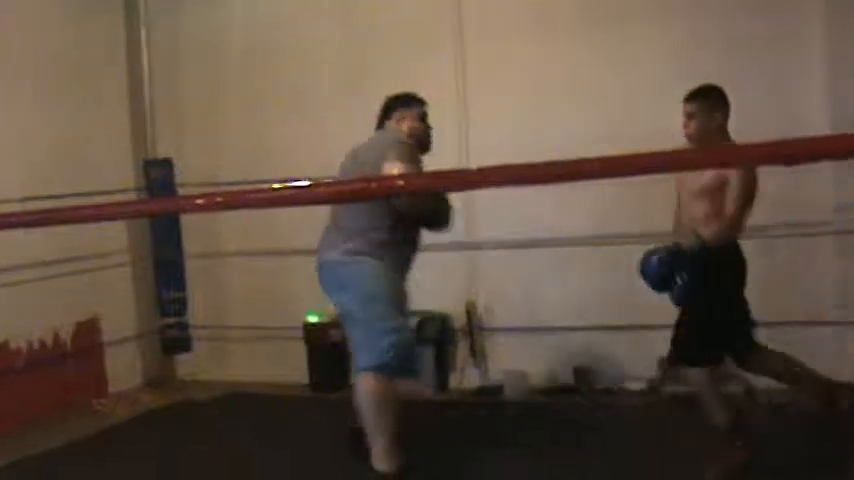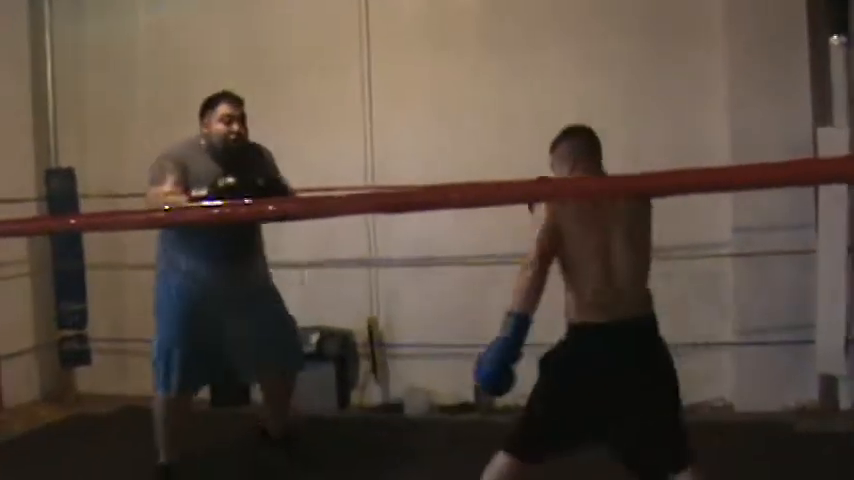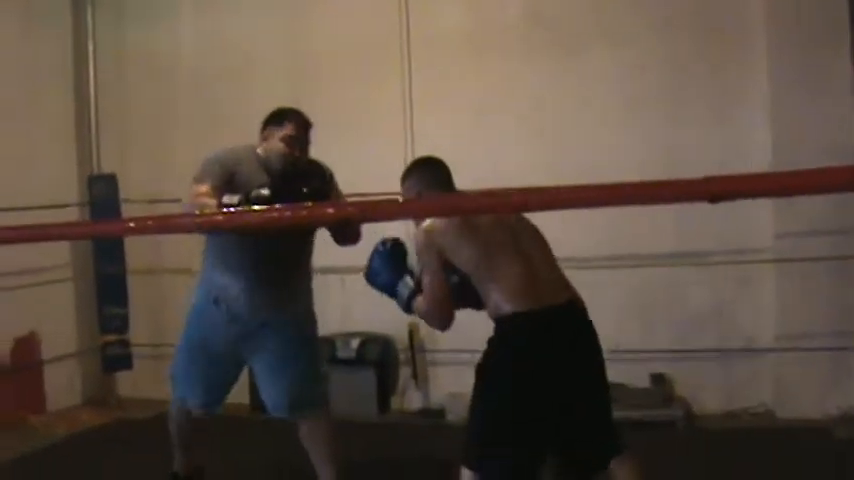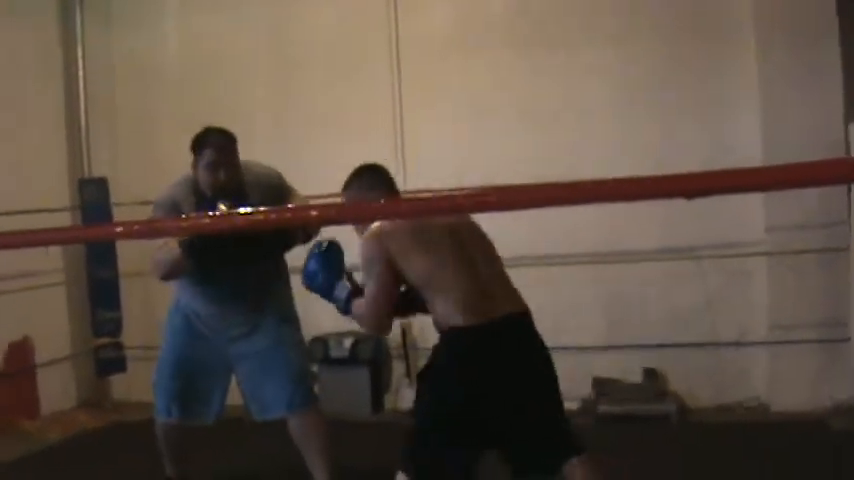
dt=0.7s
person 1, frame 1
left shoulder: (364, 152)
right shoulder: (395, 147)
right elbow: (405, 195)
left wrist: (427, 206)
right wrist: (437, 207)
left hip: (350, 261)
right hip: (362, 264)
left knee: (382, 353)
right knee: (383, 356)
left ankle: (378, 438)
person 1, frame 2
left shoulder: (257, 156)
right shoulder: (176, 159)
right elbow: (158, 205)
left wrist: (276, 196)
right wrist: (210, 199)
left hip: (246, 282)
right hip: (187, 285)
left knee: (281, 356)
right knee: (175, 379)
left ankle: (277, 432)
person 1, frame 3
left shoulder: (317, 177)
right shoulder: (225, 163)
left elbow: (351, 234)
right elbow: (192, 211)
right wrist: (242, 205)
left hip: (285, 308)
right hip: (222, 302)
left knee: (307, 400)
right knee: (188, 391)
person 1, frame 4
left shoulder: (266, 180)
right shoulder: (173, 200)
left elbow: (308, 223)
right elbow: (162, 267)
left wrist: (287, 233)
right wrist: (198, 240)
left hip: (265, 314)
right hip: (197, 318)
left knee: (297, 398)
right knee: (170, 403)
person 2, frame 1
left shoulder: (736, 161)
left elbow: (731, 220)
right elbow: (682, 213)
left wrist: (690, 249)
right wrist: (676, 252)
left hip: (717, 265)
right hip: (700, 263)
left knee: (688, 355)
right knee: (740, 348)
left ankle: (733, 440)
person 2, frame 2
left shoulder: (560, 202)
right shoulder: (636, 197)
left elbow: (534, 268)
left wrist: (506, 343)
left hip: (587, 345)
right hip: (640, 339)
left knee: (517, 448)
person 2, frame 3
left shoulder: (430, 230)
right shoulder: (500, 209)
left elbow: (439, 316)
left wrist: (401, 285)
left hip: (523, 336)
right hip: (572, 323)
right knee: (605, 447)
person 2, frame 4
left shoulder: (377, 235)
right shoulder: (449, 212)
left elbow: (376, 323)
left wrist: (339, 289)
left hip: (467, 347)
right hip: (518, 335)
right knee: (563, 453)
